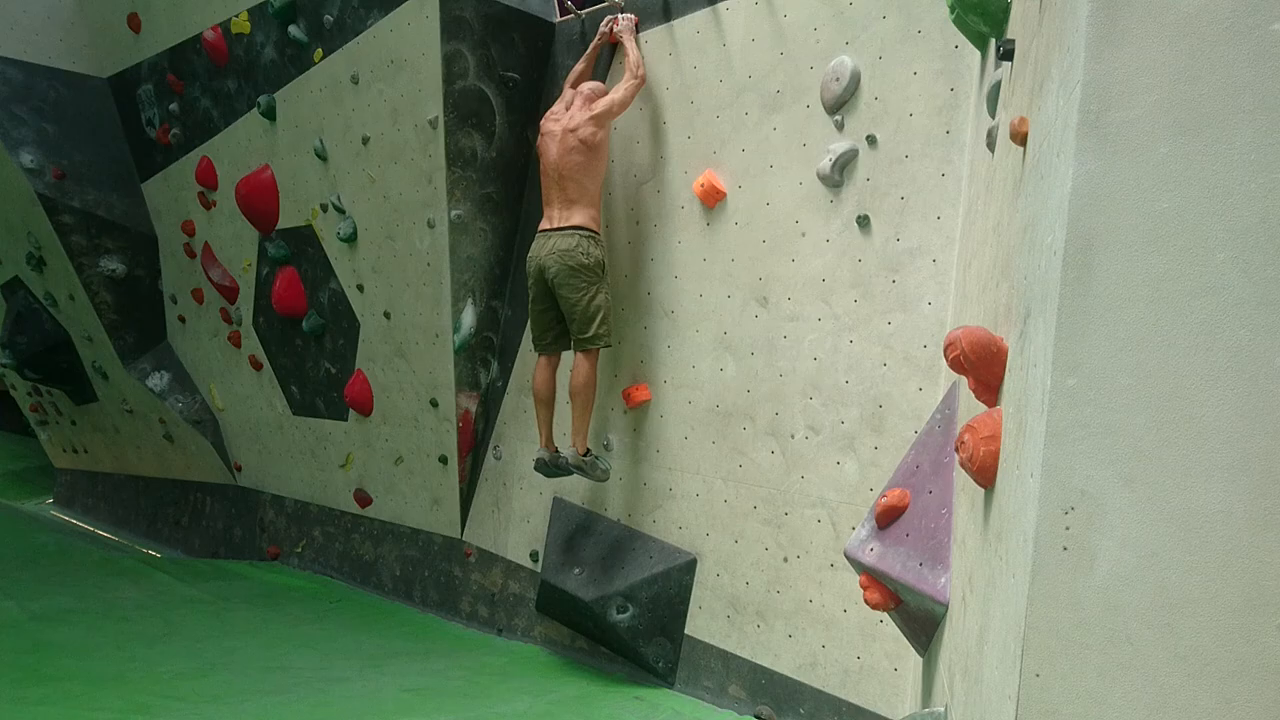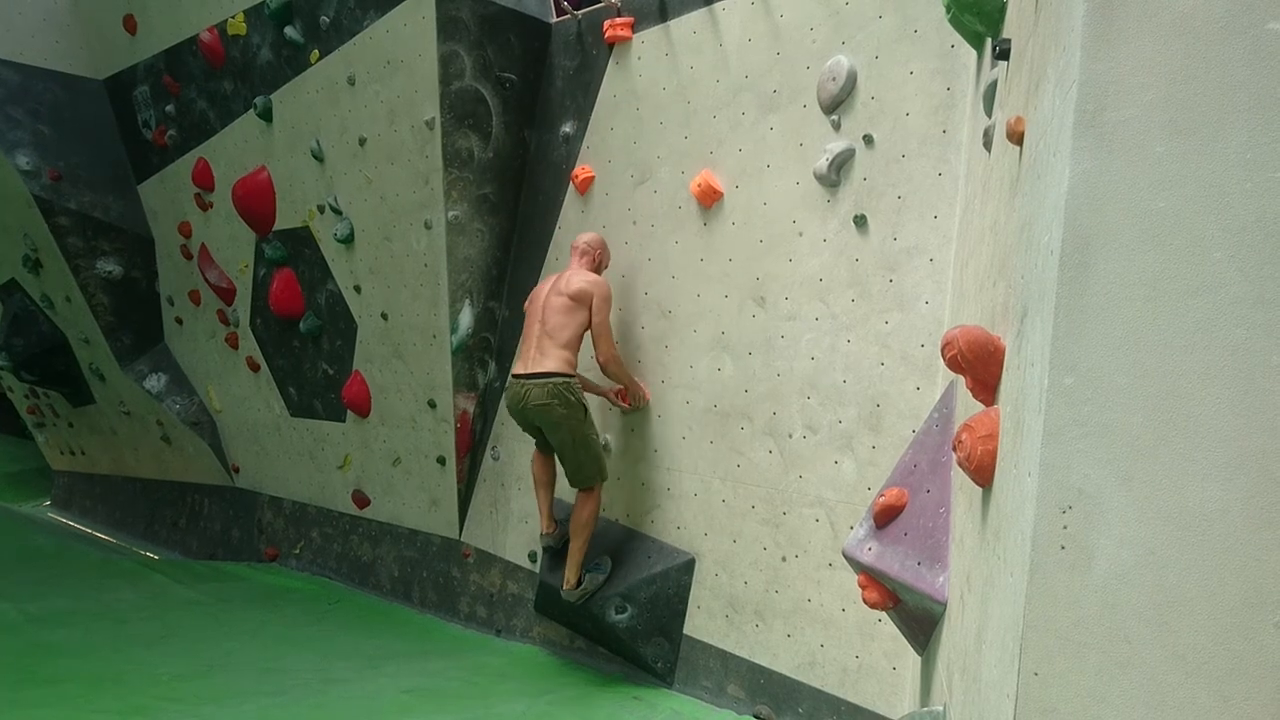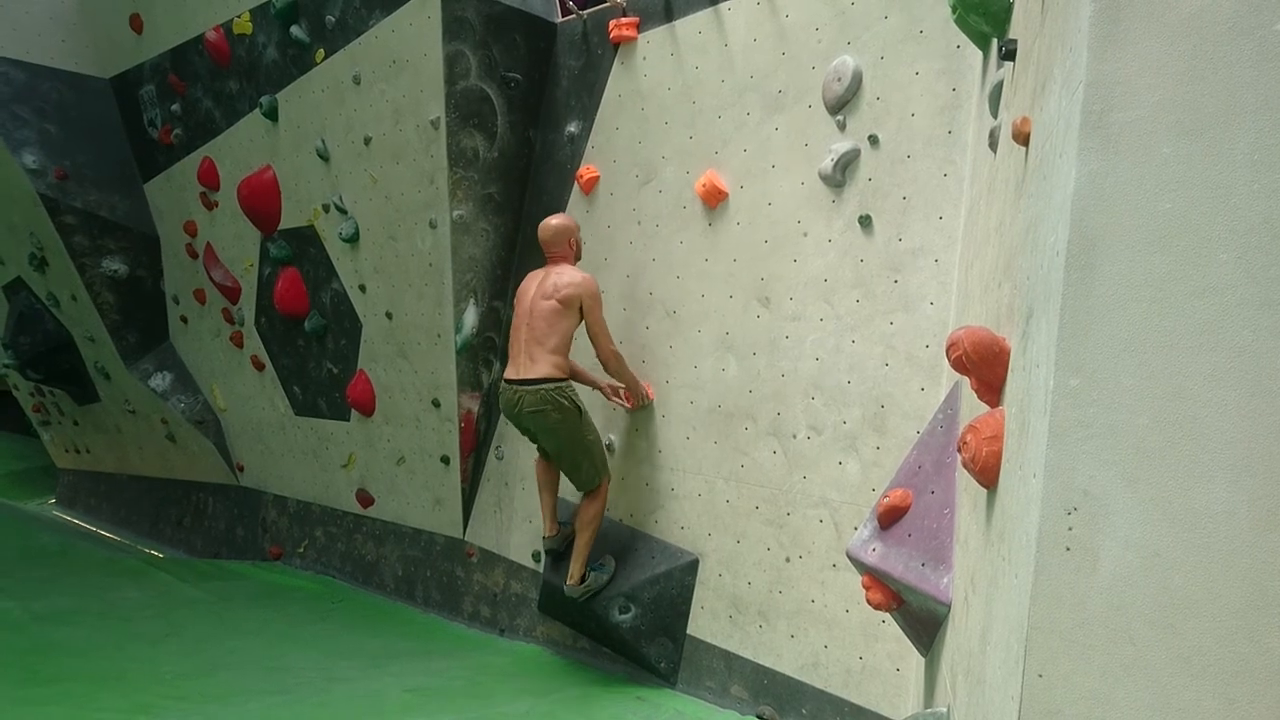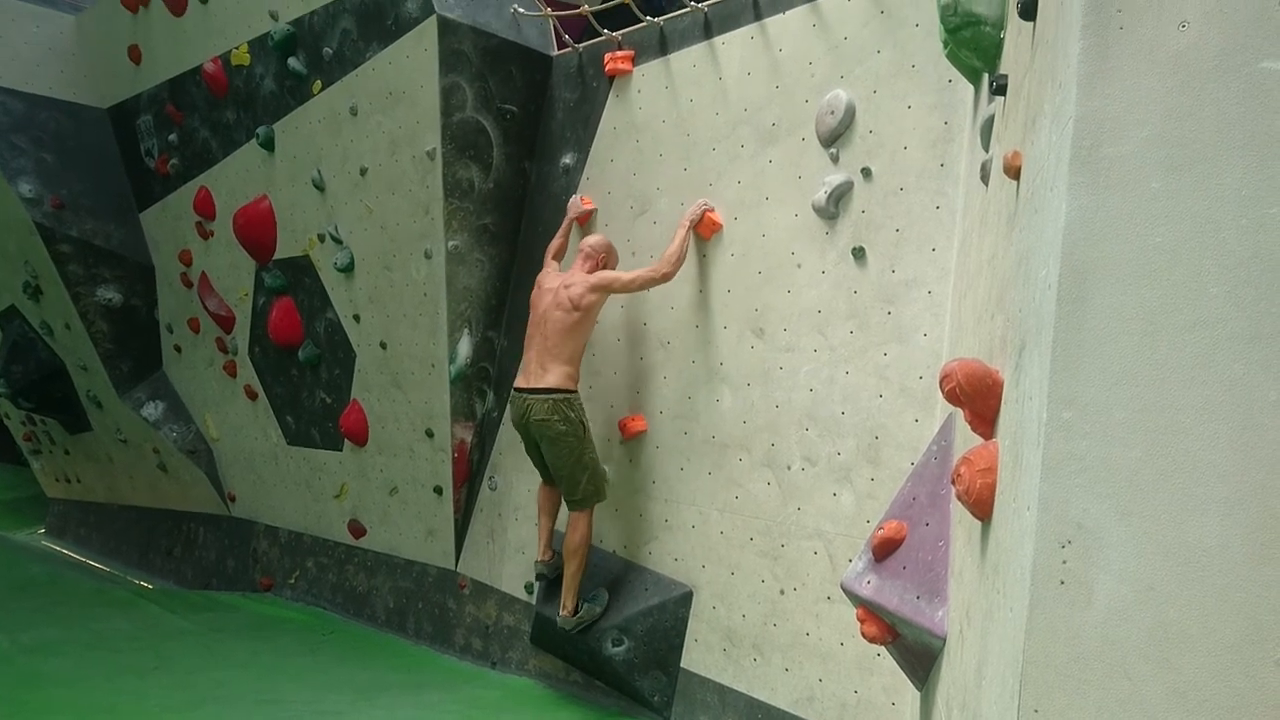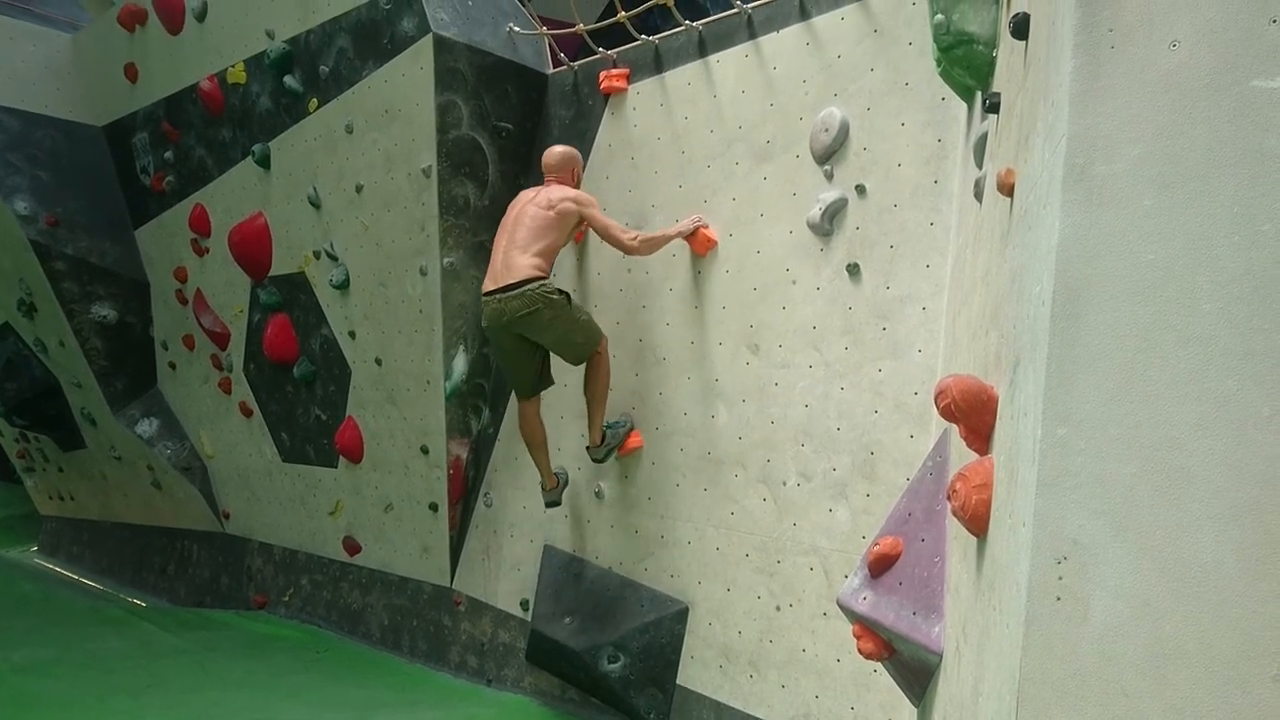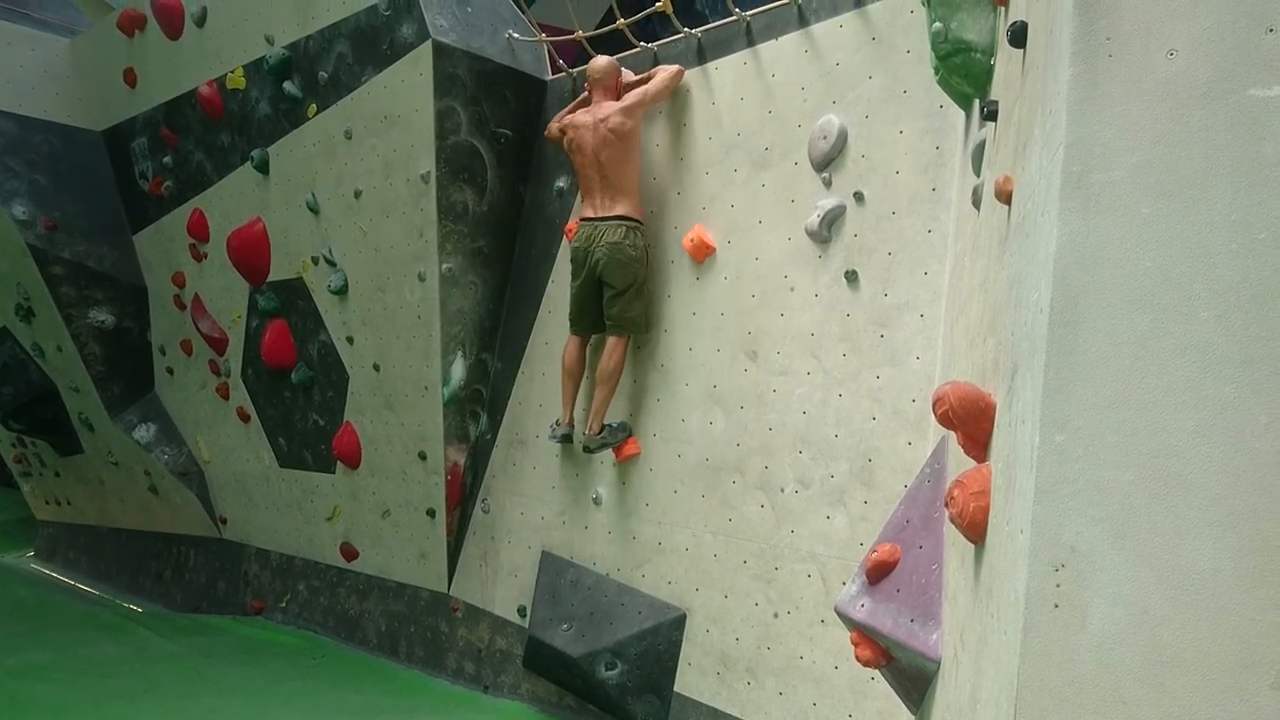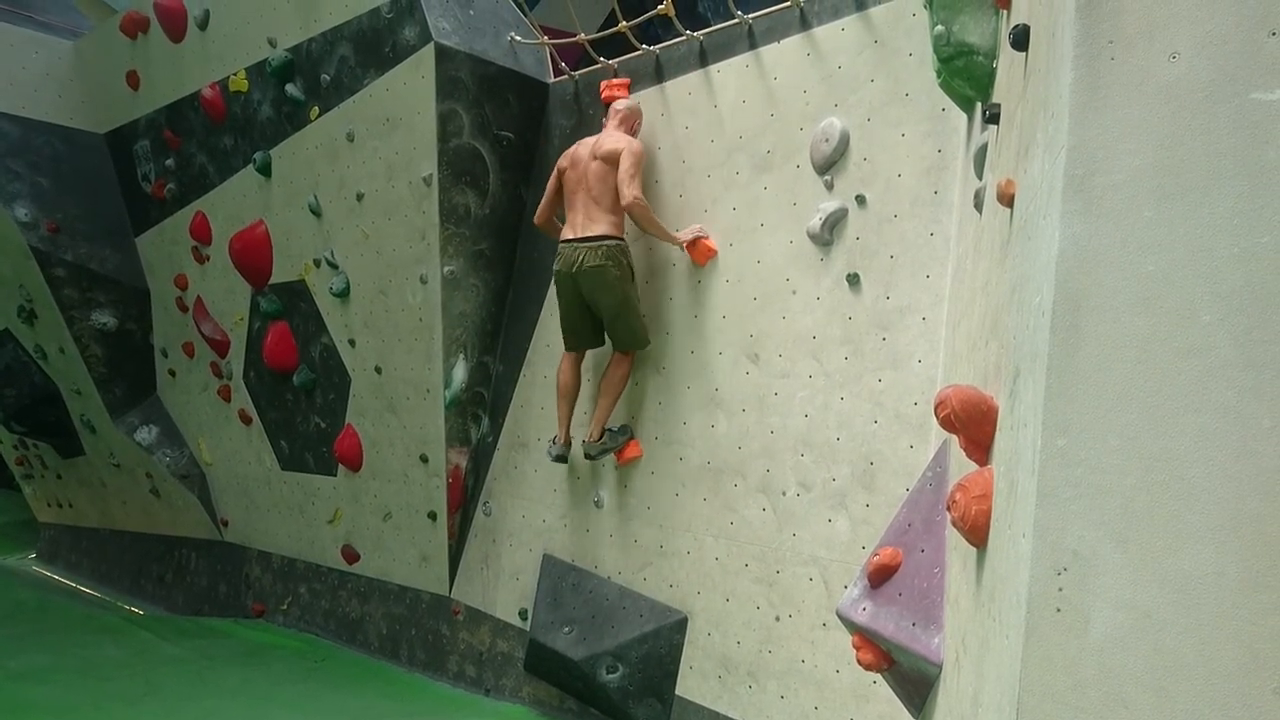
dt=0.7s
person 1, frame 1
left shoulder: (550, 123)
right shoulder: (593, 118)
left elbow: (573, 81)
right elbow: (636, 77)
left wrist: (600, 42)
right wrist: (626, 38)
left hip: (540, 248)
right hip: (576, 247)
left knee: (546, 354)
right knee: (586, 350)
left ankle: (546, 450)
right ankle: (578, 451)
person 1, frame 2
left shoulder: (541, 287)
right shoulder: (594, 285)
right elbow: (605, 357)
left wrist: (602, 390)
right wrist: (633, 386)
left hip: (516, 389)
right hip: (552, 390)
left knee: (544, 445)
right knee: (590, 484)
left ankle: (549, 530)
right ankle: (573, 579)
person 1, frame 3
left shoulder: (526, 284)
right shoulder: (580, 282)
right elbow: (607, 356)
left wrist: (598, 384)
right wrist: (635, 385)
left hip: (511, 394)
right hip: (548, 395)
left knee: (549, 450)
right knee: (595, 483)
left ankle: (551, 531)
right ankle: (577, 577)
person 1, frame 4
left shoulder: (546, 280)
right shoulder: (595, 283)
left elbow: (551, 254)
right elbow: (663, 271)
left wrist: (569, 221)
right wrist: (686, 223)
left hip: (520, 400)
right hip: (556, 404)
left knee: (551, 479)
right knee: (582, 503)
left ankle: (545, 557)
right ankle: (570, 607)
person 1, frame 5
left shoulder: (522, 199)
right shoulder: (576, 199)
right elbow: (630, 243)
right wrist: (678, 230)
left hip: (492, 304)
right hip: (532, 296)
left knee: (527, 398)
right knee: (597, 351)
left ankle: (549, 483)
right ankle: (597, 440)
person 1, frame 6
left shoulder: (571, 125)
right shoulder: (627, 109)
left elbow: (551, 129)
right elbow: (674, 71)
left wrist: (585, 96)
right wrist: (634, 80)
left hip: (585, 234)
right hip: (622, 234)
left knee: (578, 333)
right knee: (617, 335)
left ankle: (565, 420)
right ankle: (595, 429)
person 1, frame 7
left shoulder: (571, 152)
right shoulder: (629, 145)
left elbow: (540, 218)
right elbow: (630, 200)
right wrist: (674, 238)
left hip: (566, 255)
right hip: (603, 253)
left knee: (573, 350)
right knee: (625, 347)
left ankle: (560, 439)
right ankle: (595, 436)
